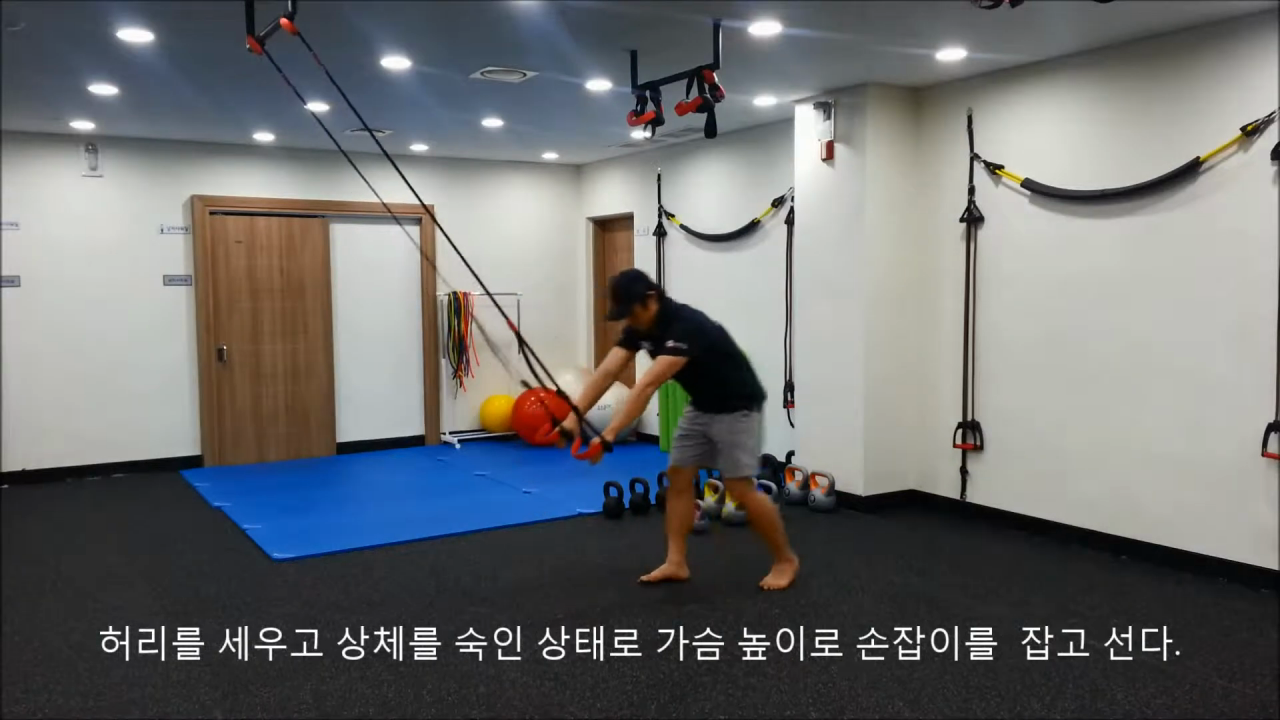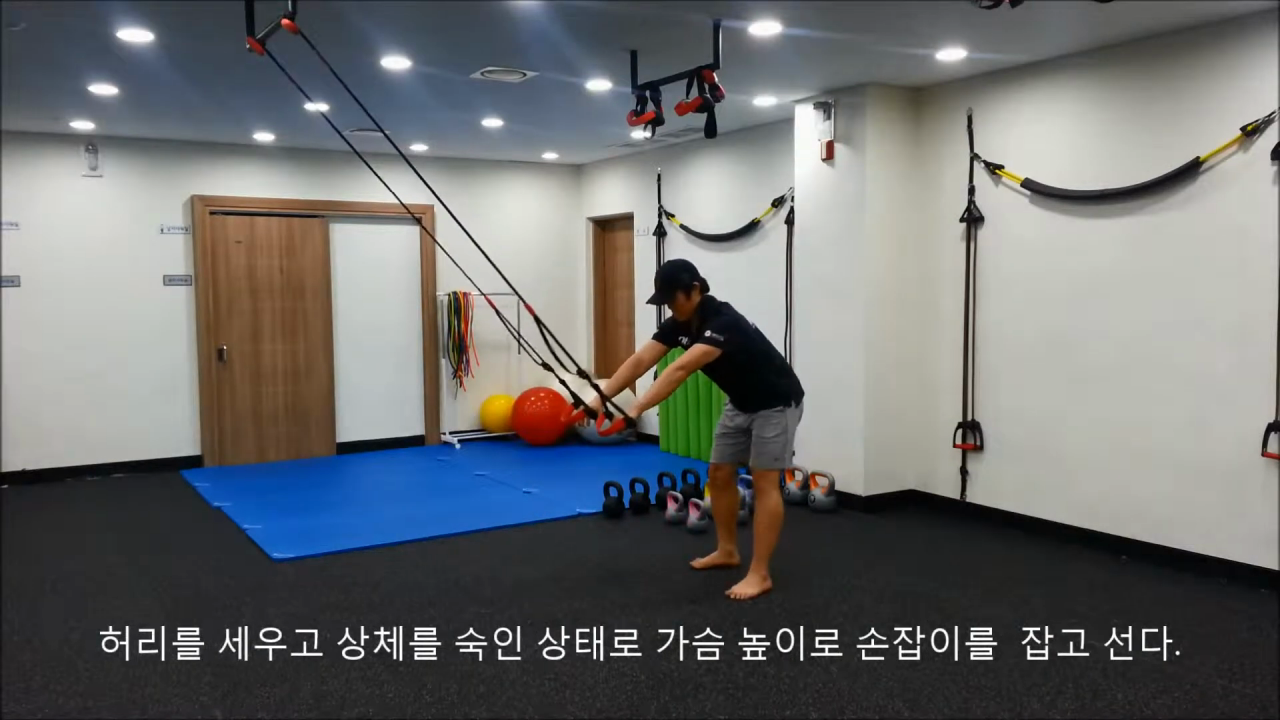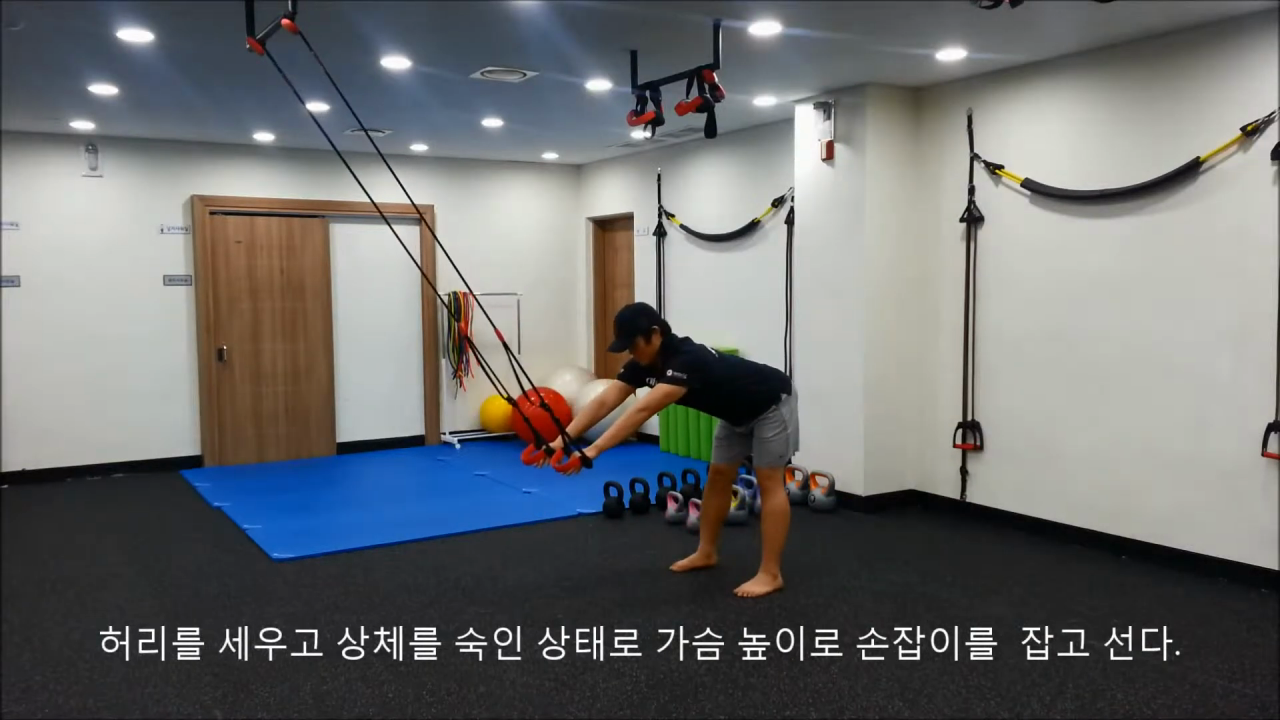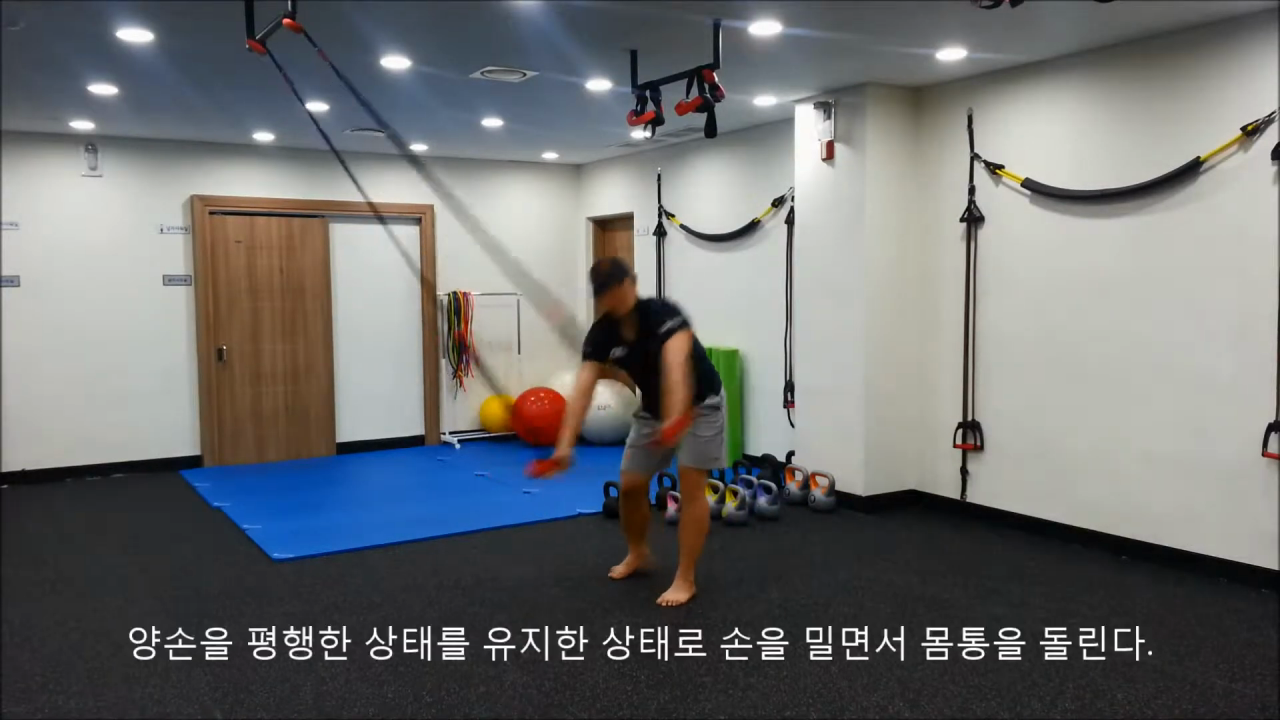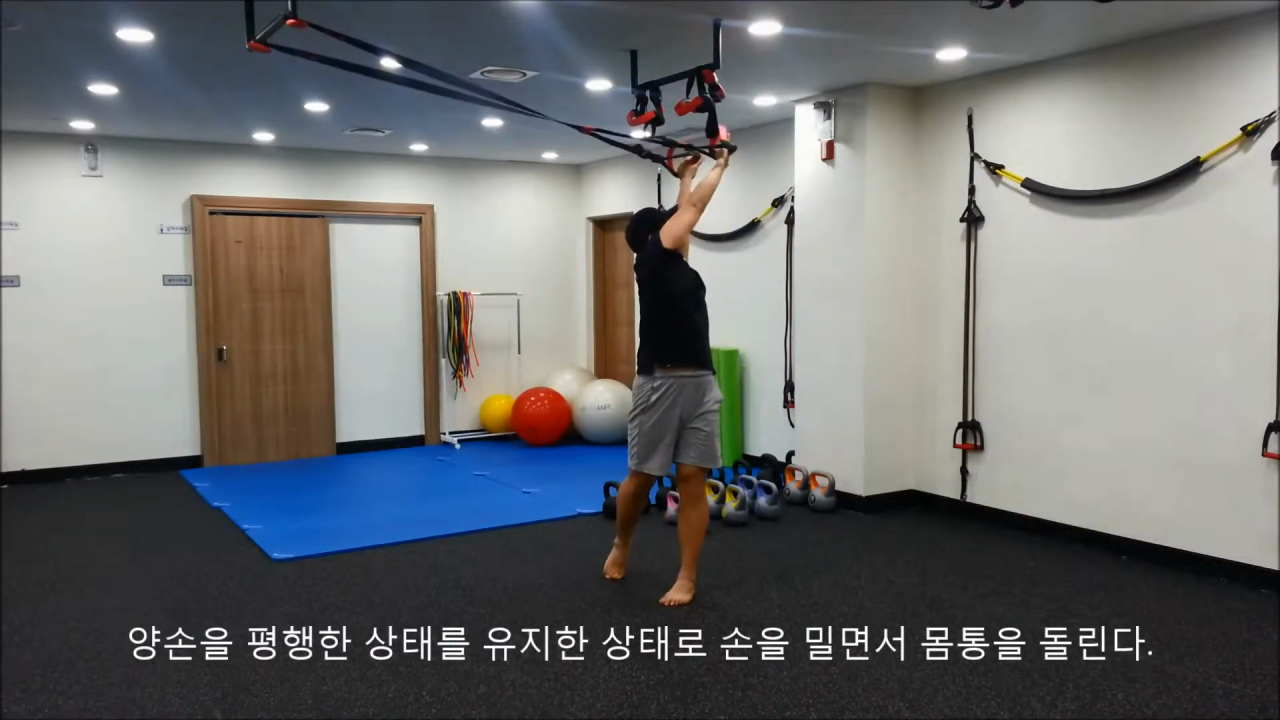
dt=1s
person 1, frame 1
left shoulder: (687, 326)
right shoulder: (640, 328)
left elbow: (647, 385)
right elbow: (607, 372)
left wrist: (610, 434)
right wrist: (574, 417)
left hip: (738, 408)
right hip: (702, 406)
left knee: (740, 490)
right knee: (678, 478)
left ankle: (785, 559)
right ankle: (676, 562)
person 1, frame 2
left shoulder: (724, 322)
right shoulder: (679, 324)
left elbow: (681, 369)
right elbow: (640, 361)
left wrist: (637, 409)
right wrist: (600, 398)
left hip: (776, 403)
right hip: (741, 403)
left knee: (764, 482)
right knee: (719, 474)
left ankle: (759, 574)
right ankle: (726, 550)
person 1, frame 3
left shoulder: (687, 359)
right shoulder: (644, 364)
left elbow: (643, 410)
right elbow: (604, 402)
left wrist: (595, 450)
right wrist: (562, 440)
left hip: (771, 403)
right hip: (737, 412)
left knee: (768, 482)
right knee: (719, 476)
left ankle: (770, 573)
right ankle: (706, 553)
person 1, frame 4
left shoulder: (664, 315)
right shoulder: (602, 333)
left elbow: (676, 366)
right elbow: (583, 389)
left wrist: (677, 415)
right wrist: (566, 443)
left hip: (700, 404)
right hip: (653, 412)
left knee: (690, 483)
right knee: (631, 485)
left ankle: (685, 579)
right ankle: (637, 554)
person 1, frame 5
left shoulder: (676, 263)
right shoulder: (652, 259)
left elbow: (687, 212)
right elbow: (692, 208)
left wrist: (687, 175)
right wrist: (719, 164)
left hip: (701, 384)
right hip: (660, 383)
left knee: (692, 481)
right knee: (641, 476)
left ankle: (687, 578)
right ankle: (621, 546)
